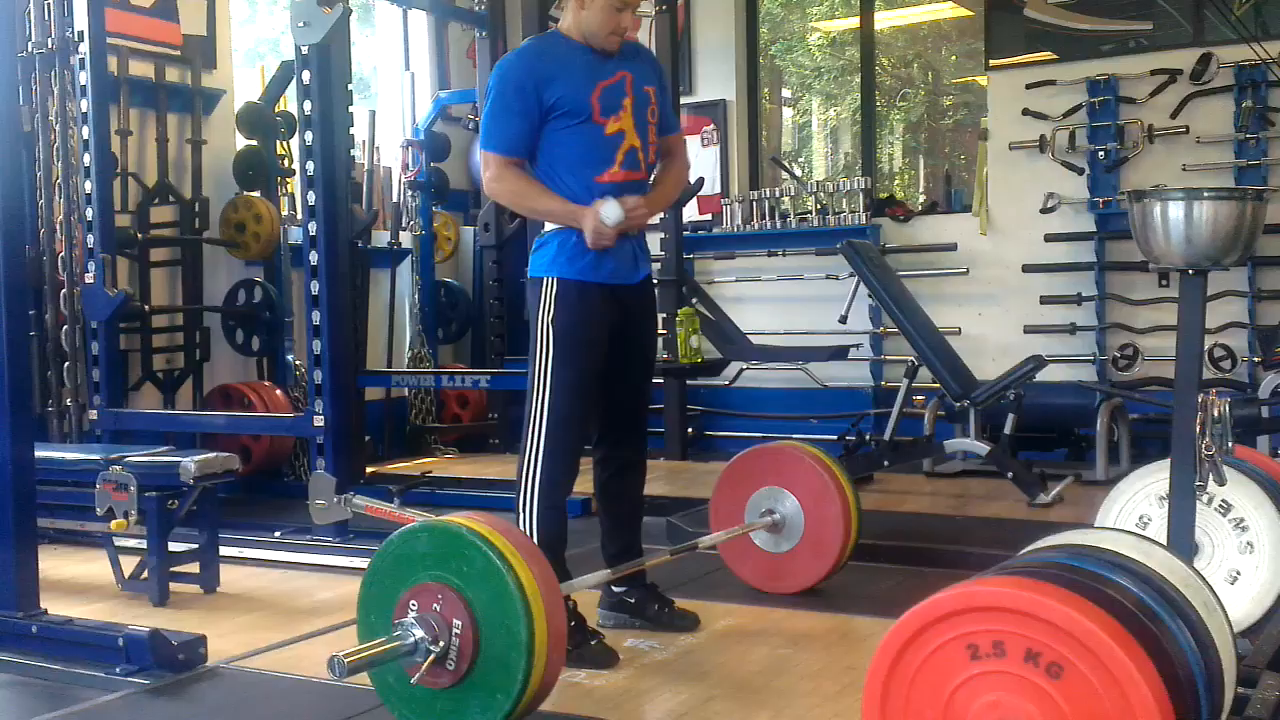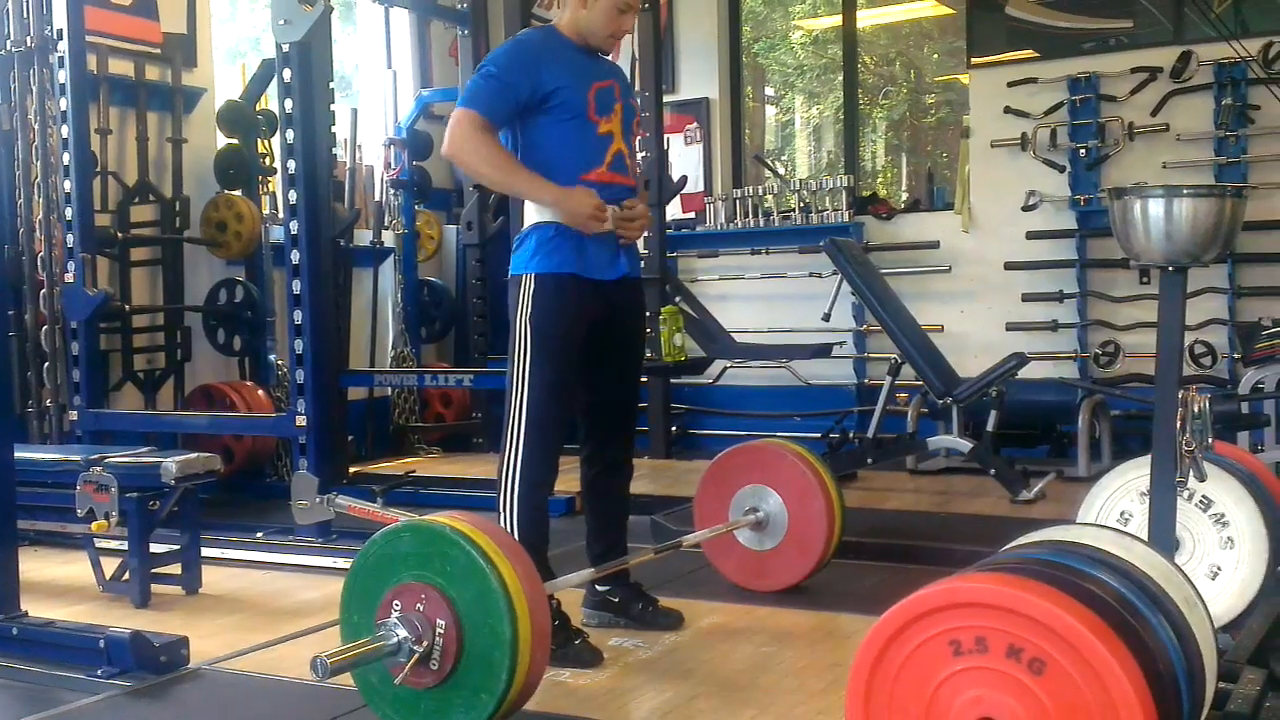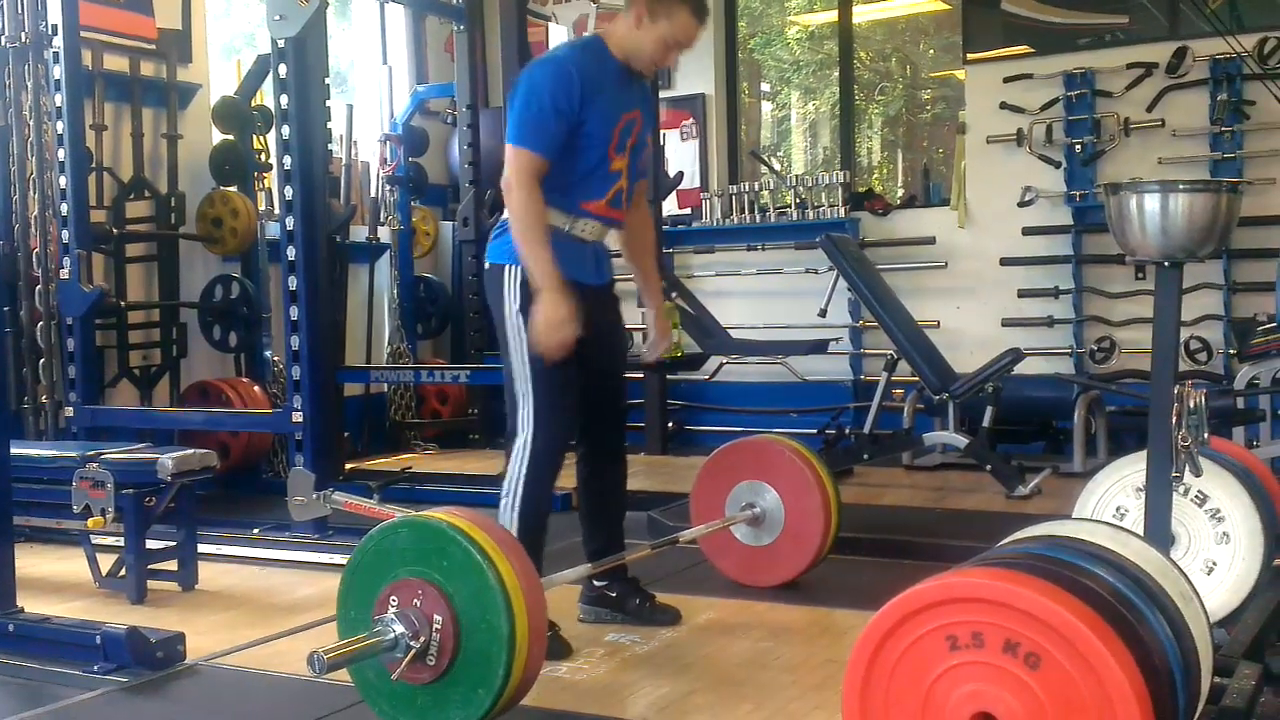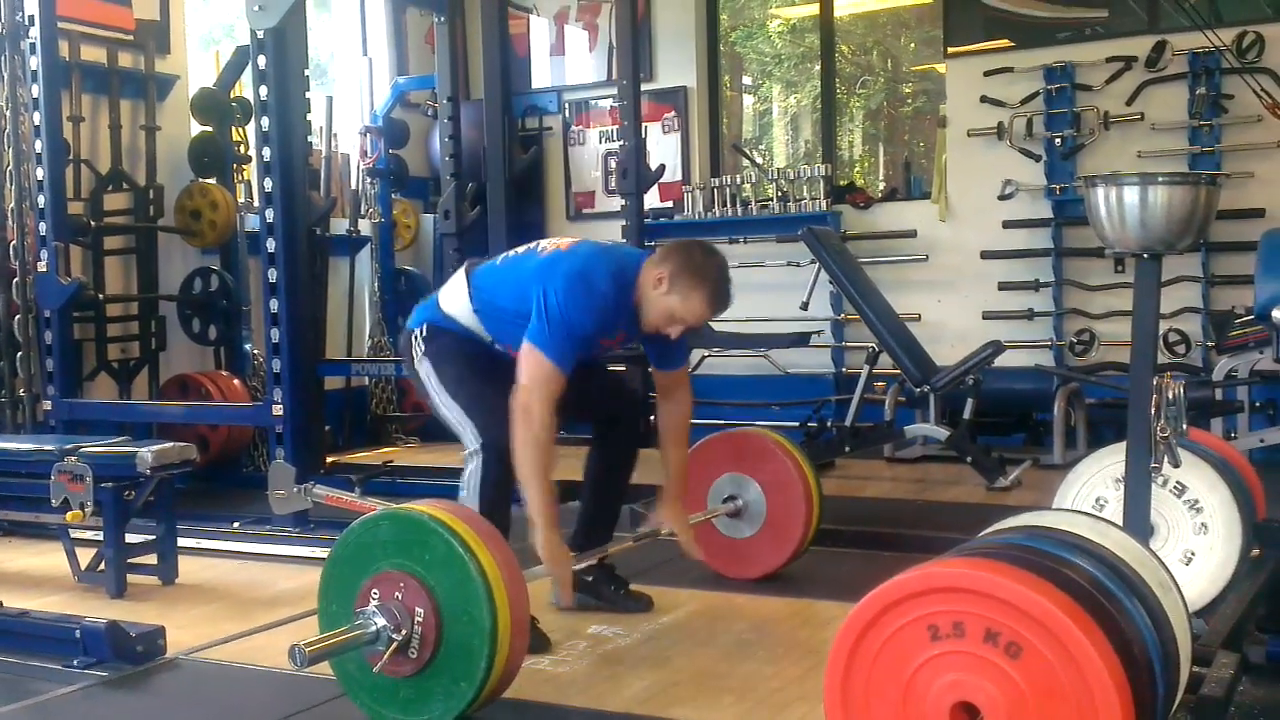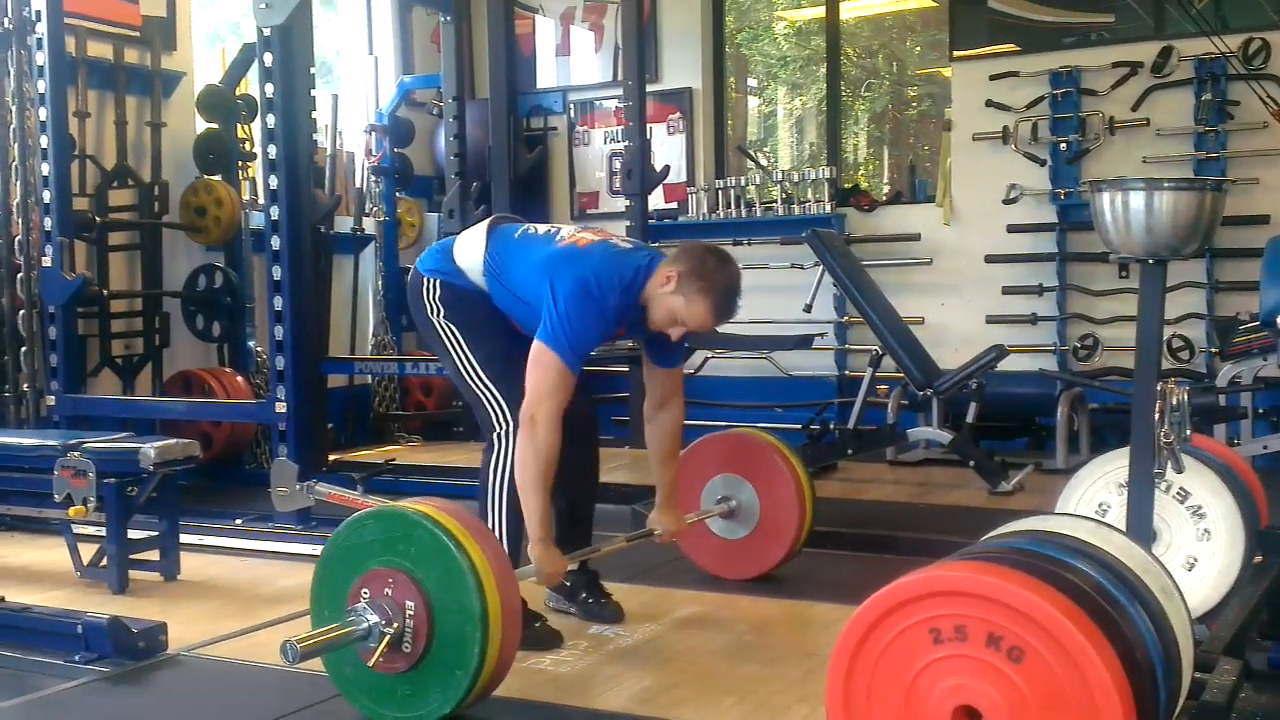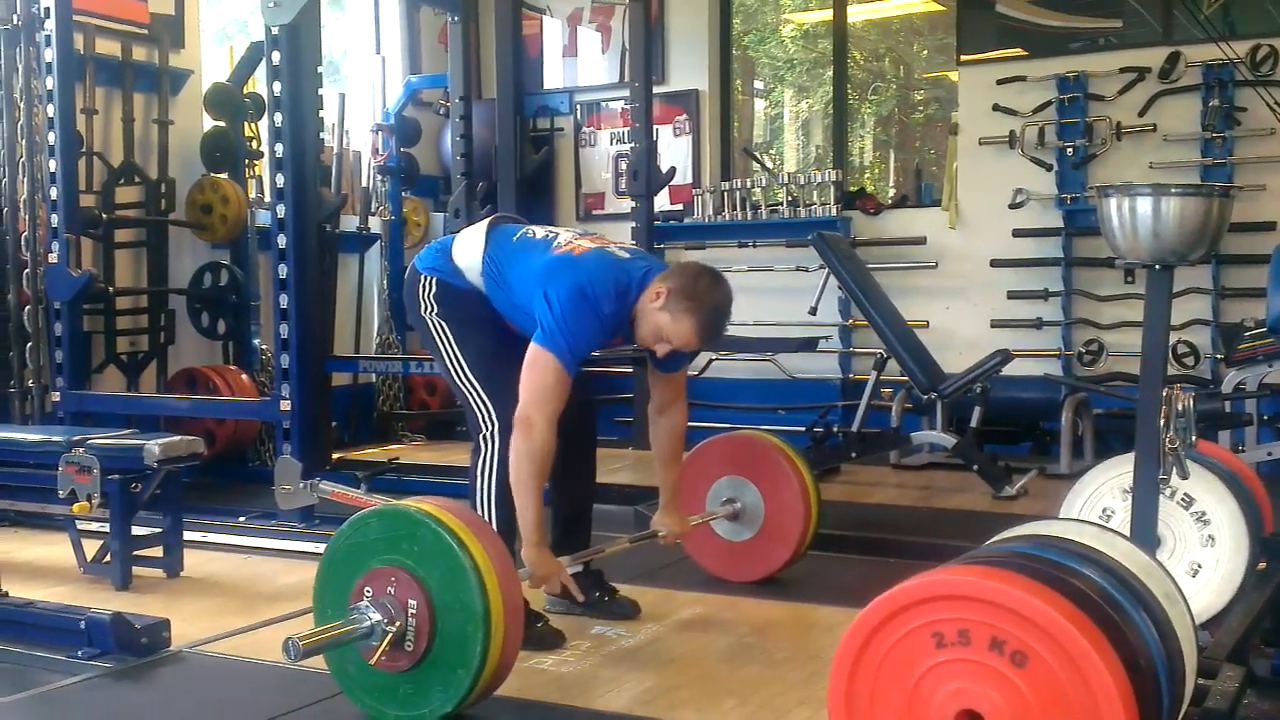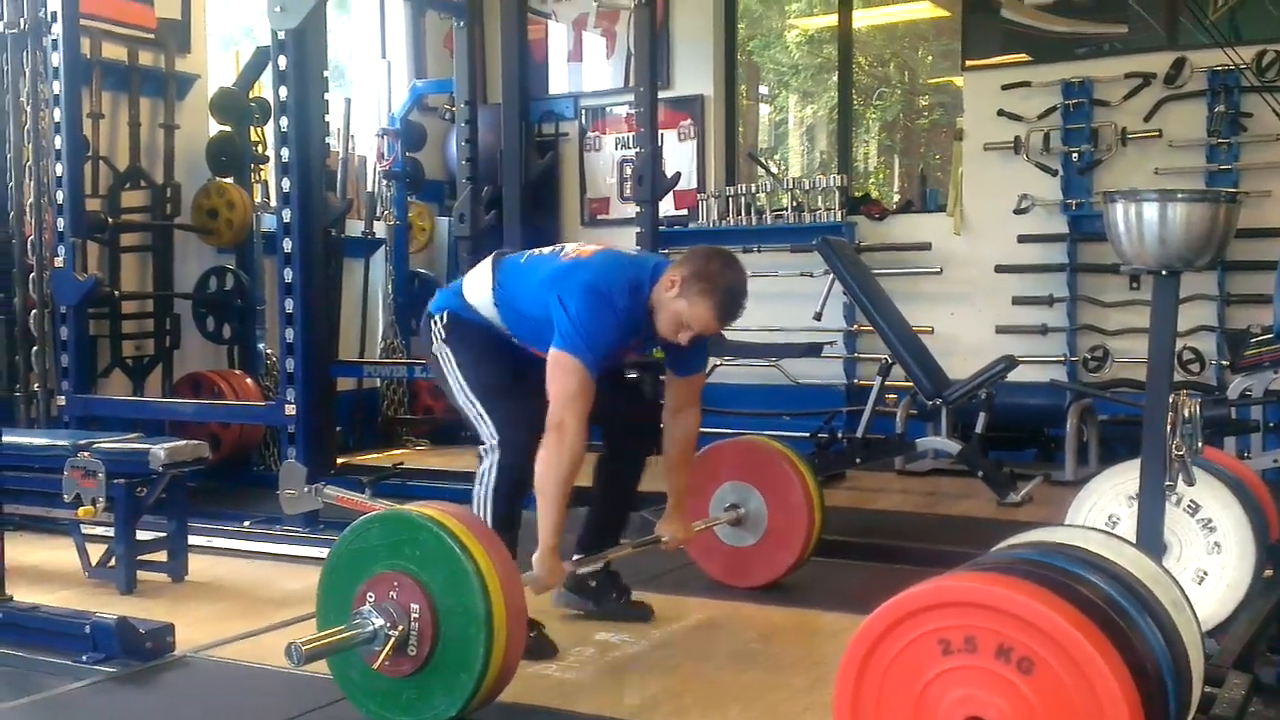
dt=0.7s
person 1, frame 1
left shoulder: (643, 66)
right shoulder: (528, 67)
left elbow: (674, 158)
right elbow: (497, 174)
left wrist: (649, 205)
right wrist: (576, 218)
left hip: (632, 272)
right hip: (570, 274)
left knee: (625, 435)
right knee: (556, 440)
left ankle: (625, 587)
person 1, frame 2
left shoulder: (613, 75)
right shoulder: (528, 56)
right elbow: (460, 140)
left wrist: (640, 209)
right wrist: (557, 198)
left hip: (619, 271)
right hip: (553, 269)
left knee: (613, 436)
right knee: (537, 439)
left ankle: (609, 585)
person 1, frame 3
left shoulder: (639, 91)
right shoulder: (563, 72)
left elbow: (633, 204)
right elbow: (519, 181)
left wrist: (654, 302)
right wrist: (548, 292)
left hip: (588, 272)
right hip: (530, 267)
left knee: (605, 430)
right knee: (542, 428)
left ankle: (606, 583)
person 1, frame 4
left shoulder: (660, 300)
right shoulder: (583, 286)
left elbow: (675, 395)
right elbow: (532, 406)
left wrist: (673, 499)
right wrist: (545, 530)
left hip: (513, 347)
right hip: (447, 335)
left knee: (624, 411)
right knee: (493, 439)
left ankle: (586, 568)
person 1, frame 5
left shoulder: (671, 297)
right shoulder: (588, 290)
left elbow: (664, 404)
right elbow: (538, 417)
left wrist: (665, 503)
right wrist: (540, 543)
left hip: (509, 296)
right hip: (451, 285)
left knee: (579, 421)
right knee: (511, 422)
left ankle: (572, 575)
person 1, frame 6
left shoulder: (675, 307)
right shoulder: (584, 299)
left elbow: (668, 407)
right elbow: (532, 420)
left wrist: (669, 505)
right wrist: (534, 546)
left hip: (506, 290)
right hip: (449, 284)
left knee: (577, 418)
right knee: (501, 423)
left ankle: (574, 577)
person 1, frame 7
left shoulder: (688, 308)
right shoulder: (598, 295)
left elbow: (683, 411)
right elbow: (563, 426)
left wrist: (676, 510)
right wrist: (548, 550)
left hip: (530, 337)
right hip: (465, 321)
left knee: (637, 421)
right knee: (512, 440)
left ankle: (589, 575)
